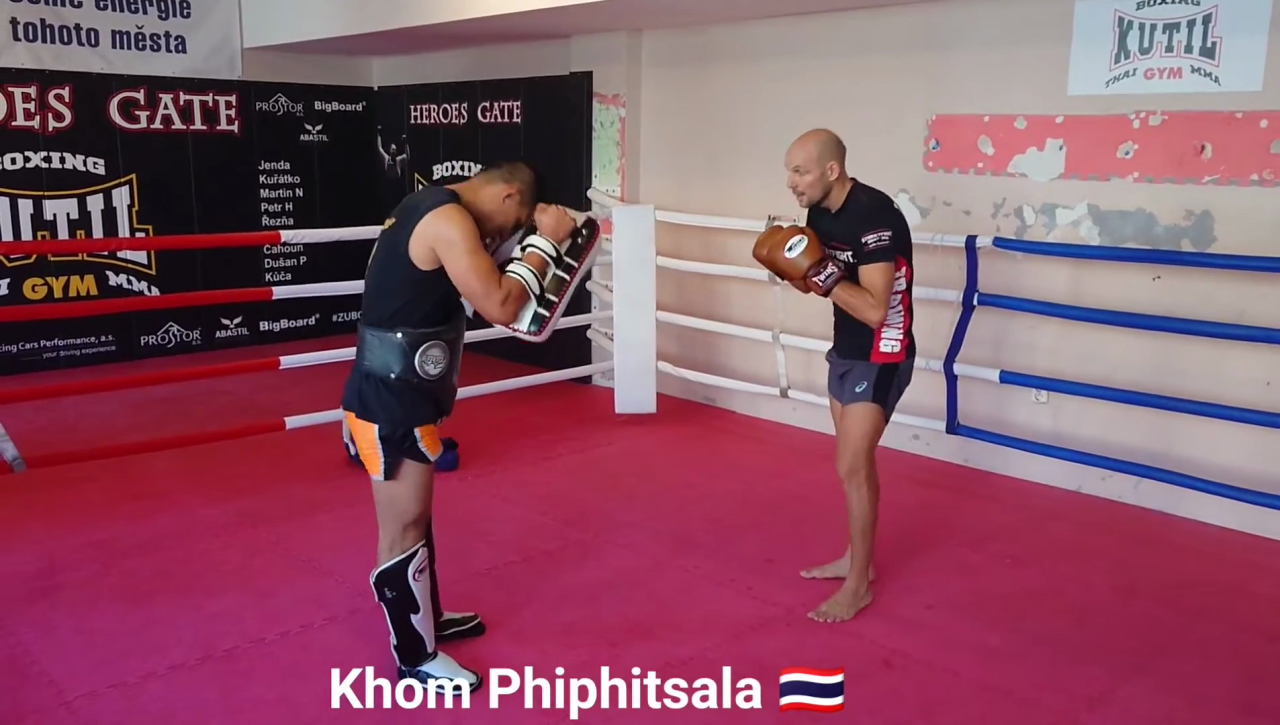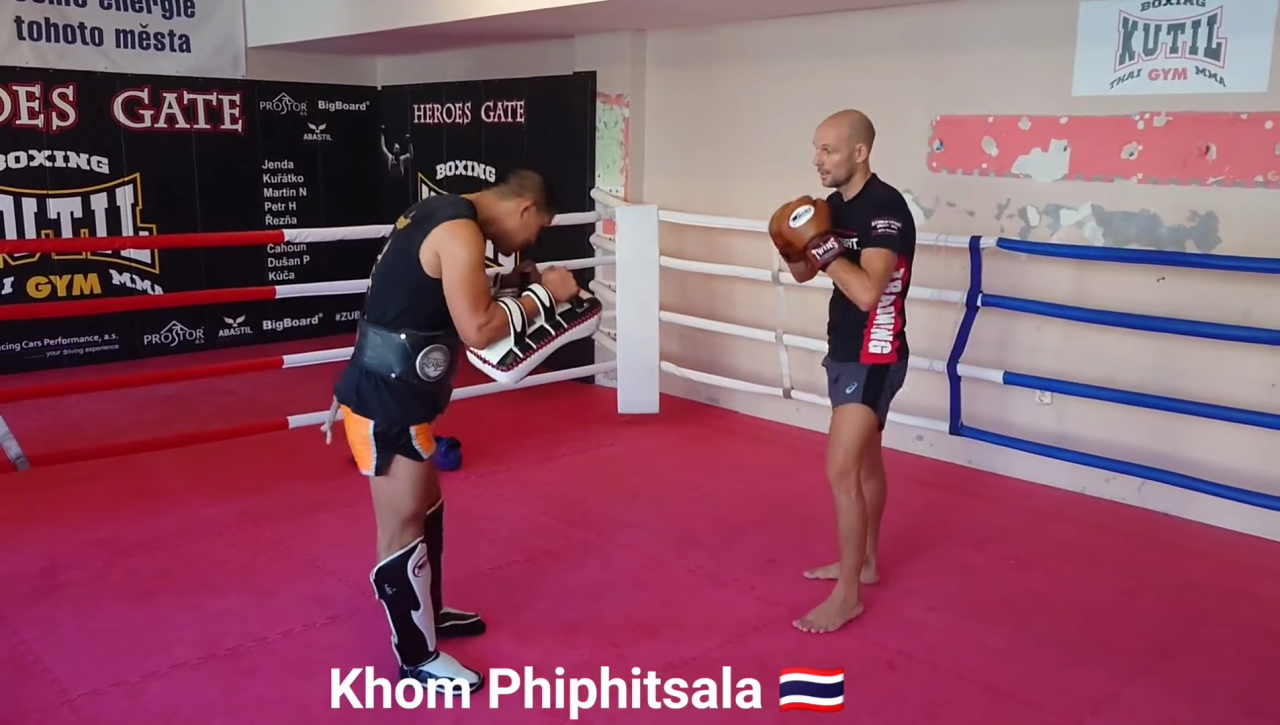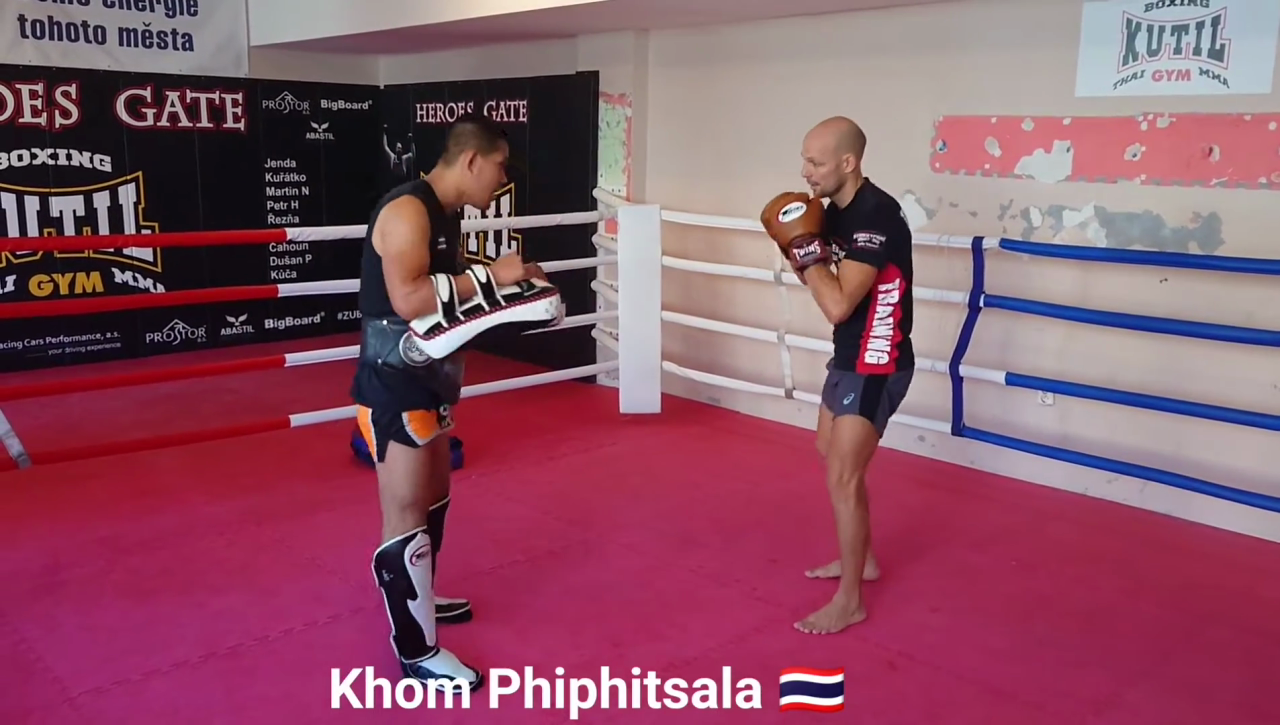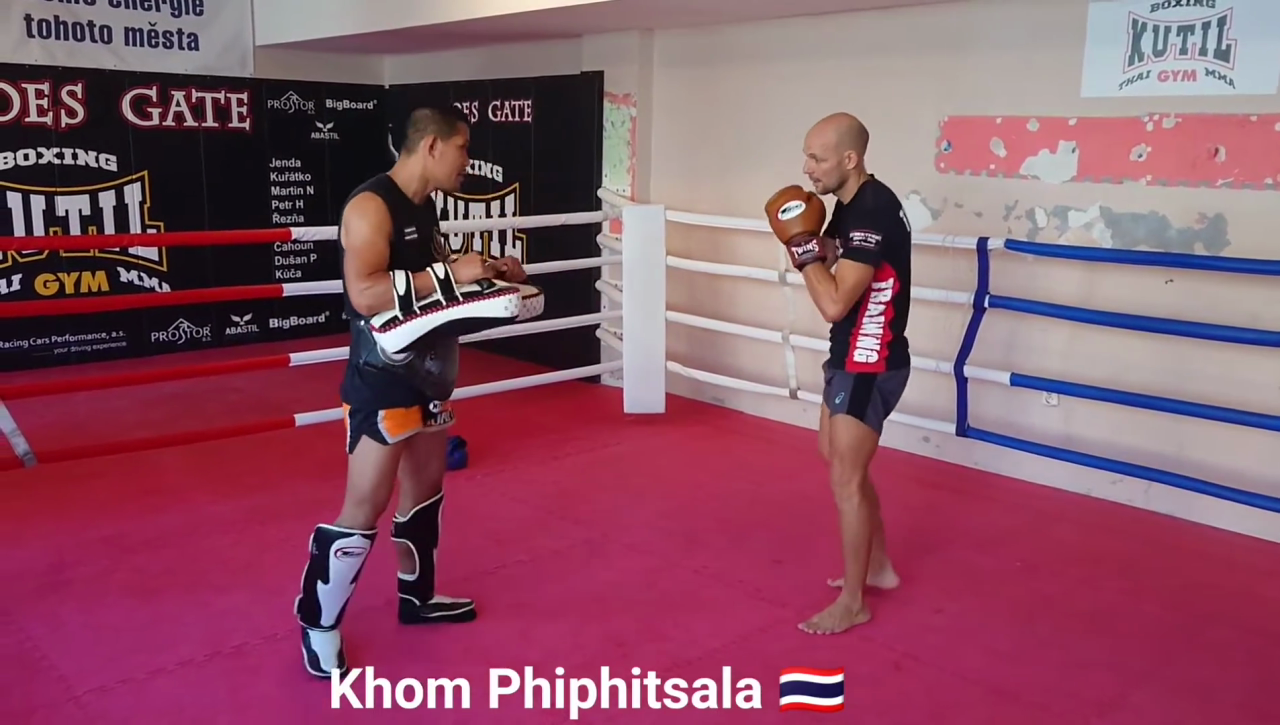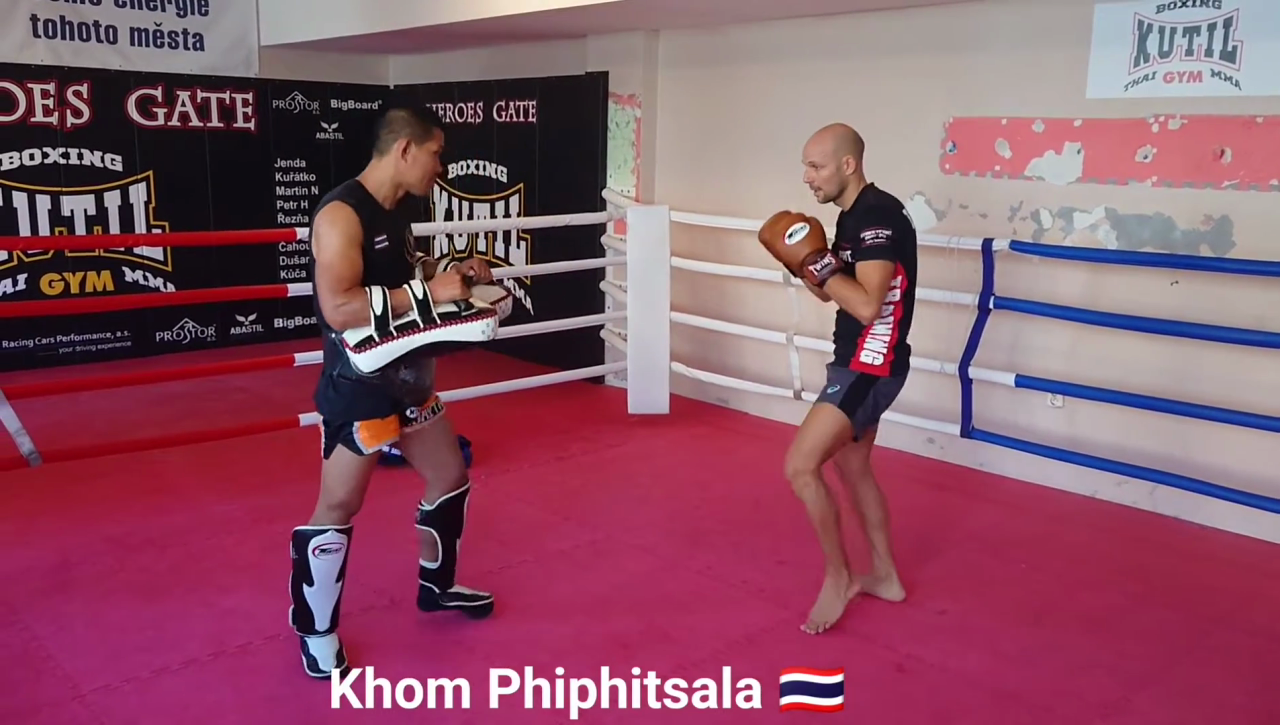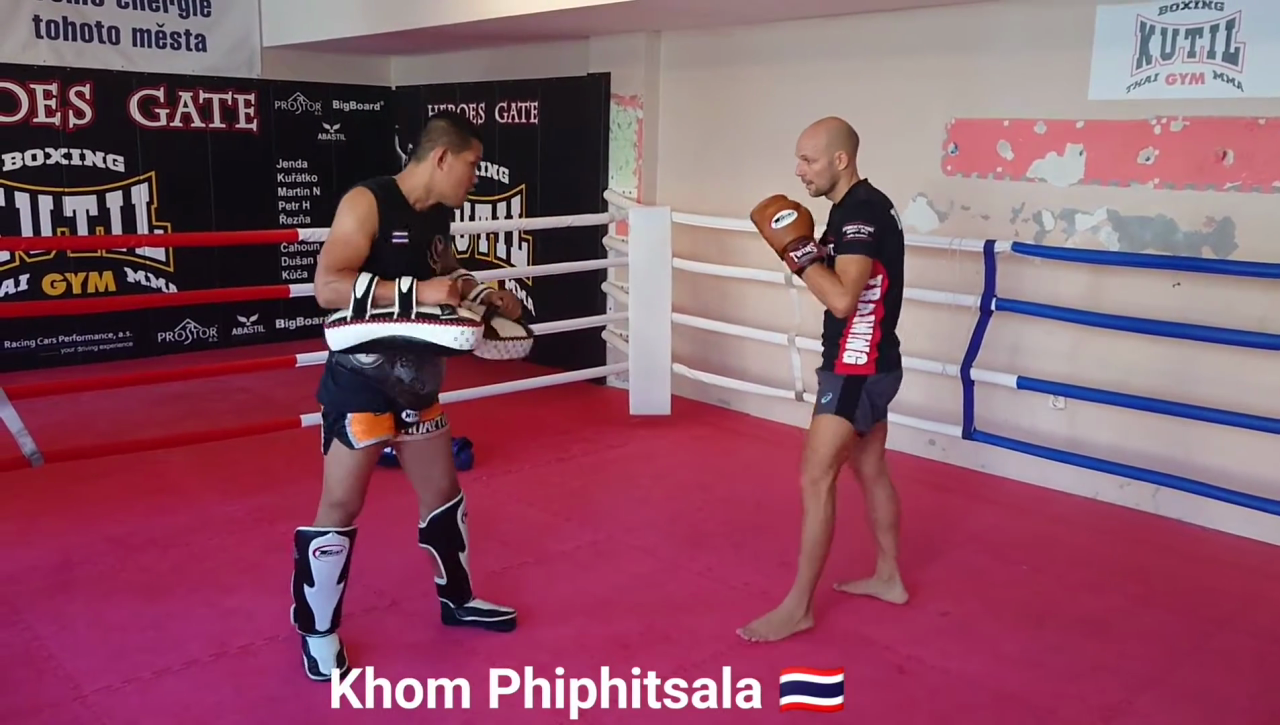
dt=0.3s
person 1, frame 1
left shoulder: (430, 207)
right shoulder: (450, 219)
right elbow: (501, 306)
left wrist: (520, 242)
right wrist: (543, 242)
left hip: (394, 390)
right hip: (395, 399)
left knee: (416, 513)
right knee: (402, 529)
left ankle: (425, 618)
right ankle: (416, 658)
person 1, frame 2
left shoulder: (443, 215)
right shoulder: (460, 232)
right elbow: (476, 330)
left wrist: (468, 318)
right wrist: (543, 293)
left hip: (396, 389)
right hip: (390, 396)
left knee: (426, 507)
right knee: (402, 526)
left ankle: (425, 611)
right ankle: (417, 658)
person 1, frame 3
left shoulder: (442, 213)
right shoulder: (408, 211)
right elbow: (409, 299)
left wrist: (499, 279)
right wrist: (488, 276)
left hip: (422, 382)
right hip: (393, 385)
left knee: (432, 498)
right knee: (406, 515)
left ankle: (415, 601)
right ankle: (418, 652)
person 1, frame 4
left shoulder: (426, 206)
right shoulder: (370, 205)
right elbow: (365, 292)
left wrist: (483, 271)
right wrist: (448, 274)
left hip: (427, 376)
right hip: (381, 383)
left knee: (425, 493)
right knee: (364, 510)
left ankle: (417, 597)
right ankle: (319, 625)
person 1, frame 5
left shoulder: (397, 208)
right shoulder: (340, 214)
right elbow: (339, 308)
left wrist: (449, 271)
right wrist: (428, 293)
left hip: (409, 381)
right hip: (358, 388)
left knee: (450, 479)
right knee: (337, 511)
left ankle: (437, 585)
right ankle: (316, 631)
person 1, frame 6
left shoulder: (438, 216)
right shoulder: (367, 203)
right elbow: (331, 287)
left wrist: (488, 297)
right wrist: (415, 291)
left hip: (417, 384)
right hip: (358, 385)
left knee: (444, 496)
right knee: (339, 511)
left ankle: (457, 600)
right ankle: (321, 631)
person 2, frame 1
left shoulder: (874, 215)
right shoulder: (820, 213)
left elbow: (874, 309)
right elbow: (810, 280)
left wrist: (820, 272)
right wrist: (791, 267)
left hip: (880, 357)
right hip: (846, 351)
left knee: (851, 465)
right knee: (855, 459)
left ankle: (858, 584)
right ankle: (856, 558)
person 2, frame 2
left shoulder: (886, 208)
right shoulder: (835, 204)
left elbow: (867, 292)
right elbow: (803, 274)
left wrist: (824, 246)
right wrist: (795, 247)
left hip: (874, 359)
right hip: (844, 352)
left knee: (841, 471)
right knee: (865, 462)
left ankle: (847, 596)
right ankle: (862, 561)
person 2, frame 3
left shoulder: (876, 216)
right shoulder: (837, 208)
left elbow: (837, 306)
right elbow: (809, 274)
left wrist: (805, 245)
right wrist: (790, 240)
left hip: (875, 367)
right hip: (850, 360)
left knee: (841, 480)
right knee: (830, 454)
left ankle: (849, 602)
right ankle: (859, 559)
person 2, frame 4
left shoulder: (873, 214)
right shoulder: (851, 204)
left elbow: (834, 305)
right elbow: (829, 267)
left wrist: (803, 245)
right wrist: (808, 244)
left hip: (870, 365)
right hip: (855, 359)
left knee: (844, 481)
right knee: (836, 456)
left ankle: (853, 603)
right ankle: (879, 566)
person 2, frame 5
left shoulder: (879, 215)
right shoulder: (850, 215)
left elbow: (868, 307)
right elbow: (831, 291)
left wrist: (817, 263)
right wrist: (806, 263)
left hip: (870, 367)
right hip: (859, 362)
left knee: (799, 467)
right knee: (853, 469)
left ankle: (838, 576)
right ankle: (884, 576)
person 2, frame 6
left shoulder: (862, 212)
right shoulder: (859, 206)
left elbow: (841, 299)
right elbow: (839, 280)
left wrist: (795, 250)
right wrist: (806, 249)
left hip: (858, 367)
right hip: (871, 363)
left knee: (816, 482)
right knee: (870, 470)
left ankle: (797, 608)
right ankle: (888, 577)
